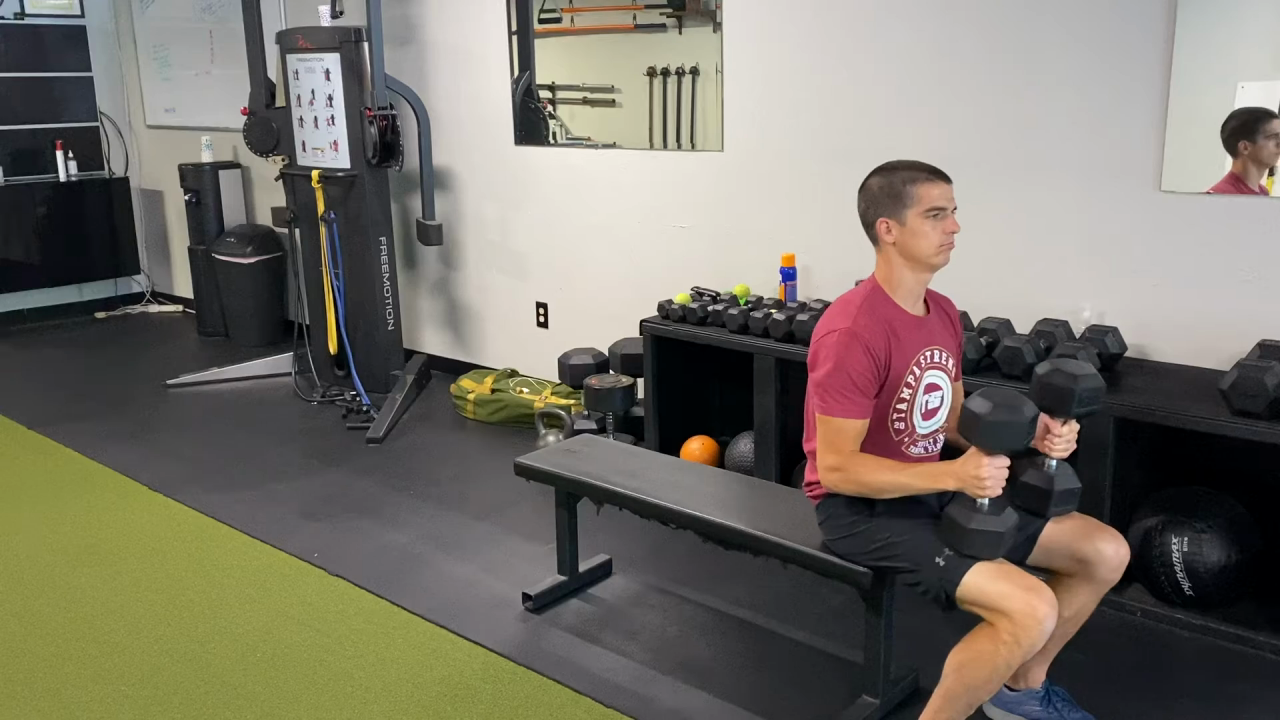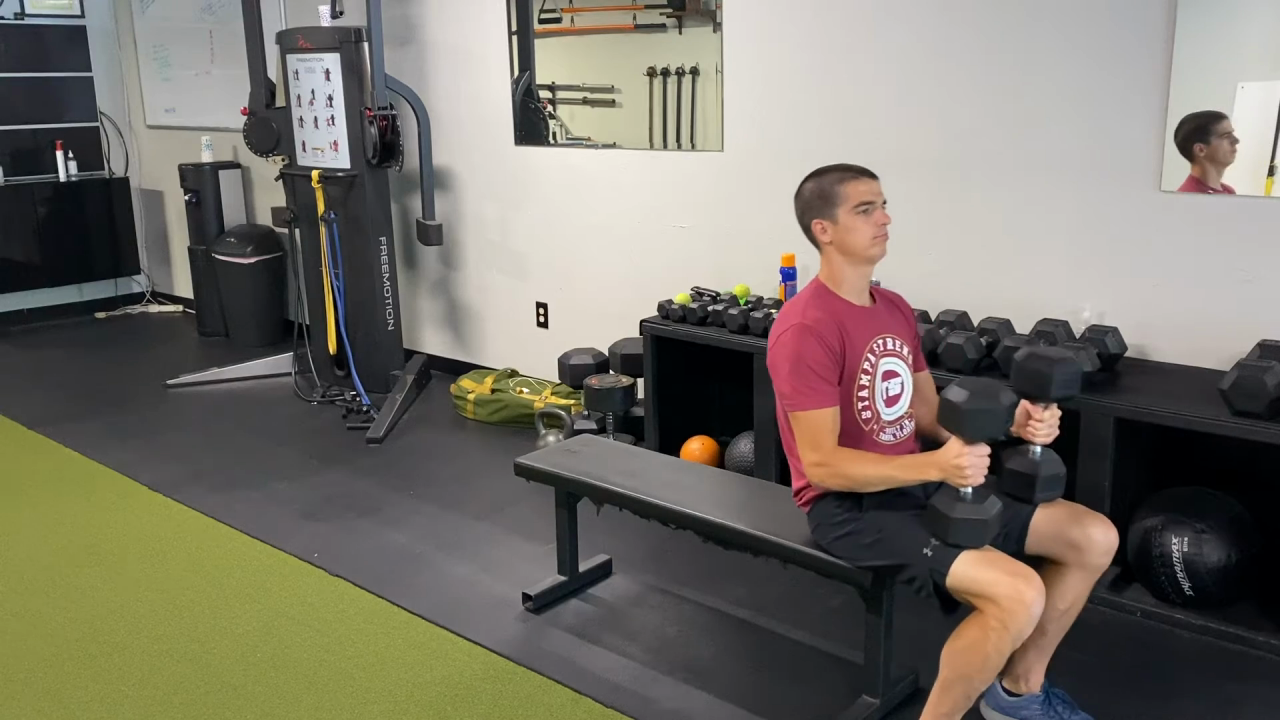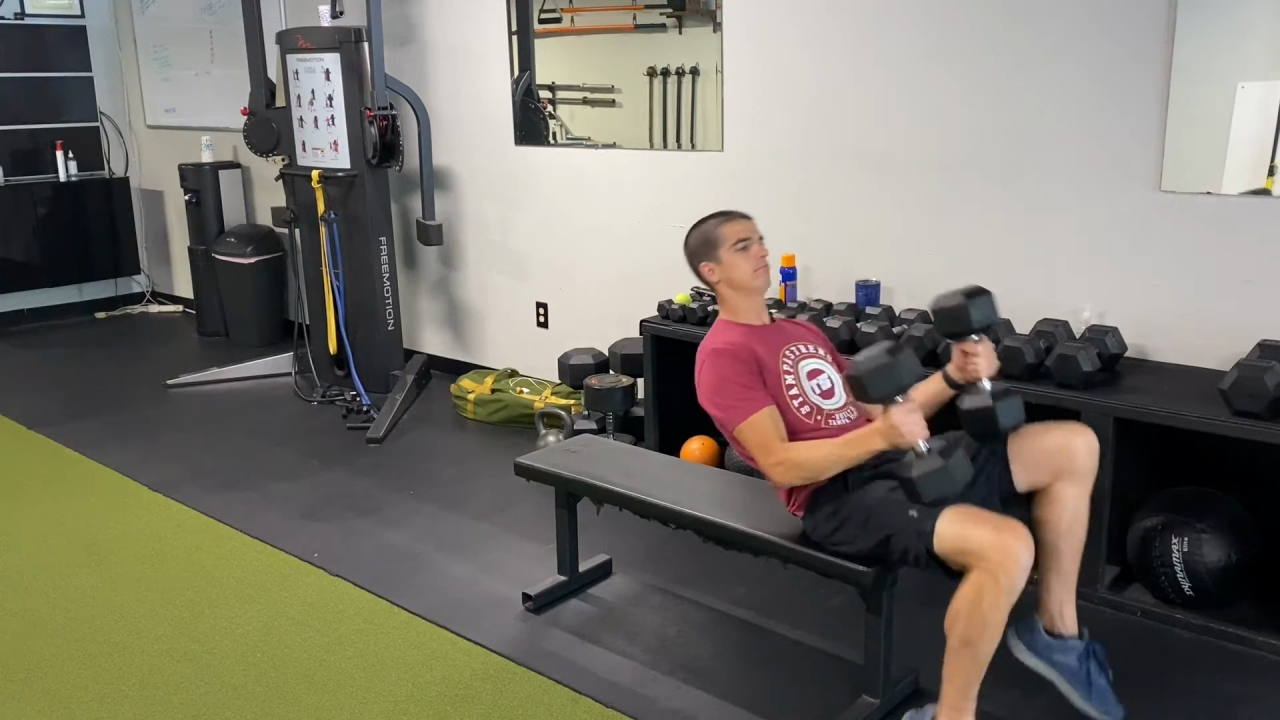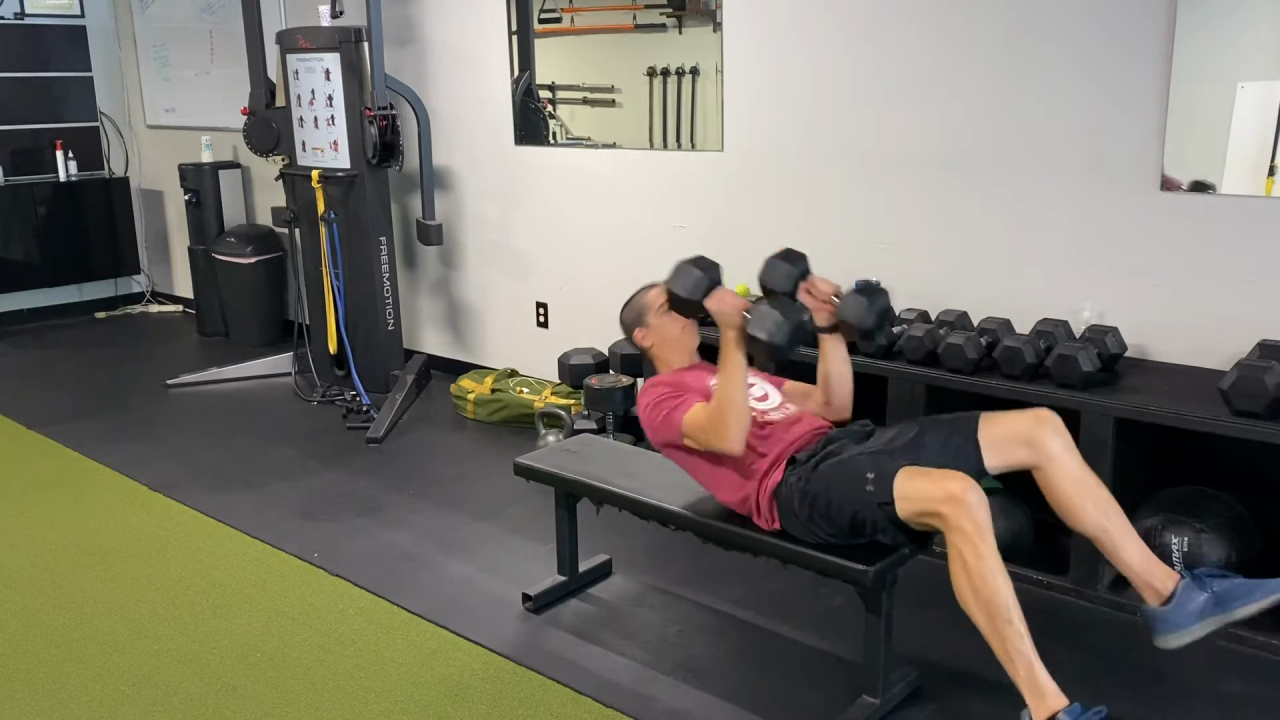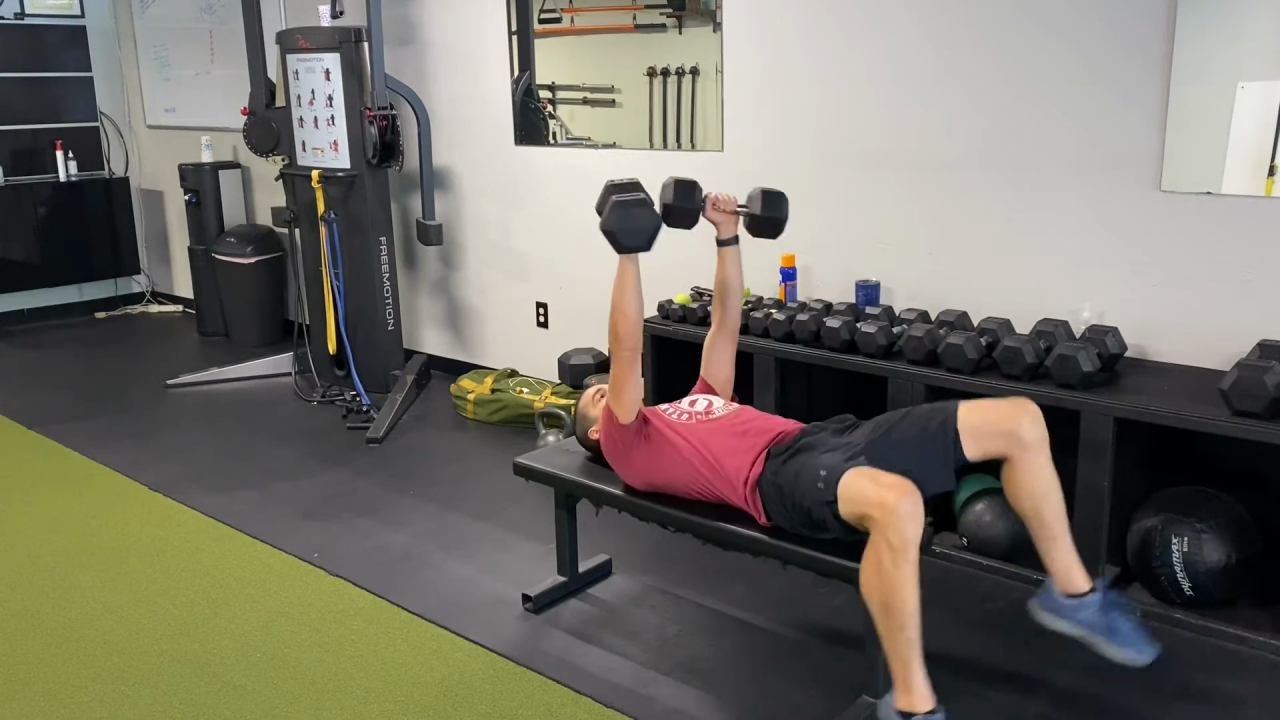
dt=0.5s
person 1, frame 1
left shoulder: (941, 313)
right shoulder: (852, 331)
left elbow: (955, 420)
right elbow: (837, 467)
left wrist: (1029, 434)
right wrist: (952, 475)
left hip: (932, 489)
right hip: (862, 506)
left knee: (1106, 553)
right knee: (1030, 611)
person 1, frame 2
left shoulder: (894, 308)
right shoulder: (806, 328)
left elbow: (930, 413)
right elbow: (821, 464)
left wrist: (1010, 423)
right wrist: (935, 465)
left hip: (913, 482)
right hip: (850, 505)
left knee: (1093, 538)
right knee: (1018, 595)
person 1, frame 3
left shoulder: (802, 332)
right shoulder: (722, 355)
left elbow: (884, 410)
right elbow: (782, 465)
left wrist: (954, 378)
right wrist: (882, 434)
left hip: (899, 467)
right hip: (839, 499)
left knee: (1074, 448)
right knee: (1007, 551)
left ankle: (1057, 632)
person 1, frame 4
left shoulder: (731, 365)
right shoulder: (660, 394)
left elbow: (837, 406)
right elbow: (730, 437)
left wrist: (827, 326)
right wrist: (731, 335)
left hip: (849, 448)
right hip: (797, 486)
left knee: (1039, 427)
right knee: (958, 499)
left ankle: (1168, 595)
person 1, frame 5
left shoulder: (693, 404)
right shoulder: (630, 450)
left elbow: (725, 321)
right elbow: (624, 356)
left wrist: (727, 237)
right wrist: (628, 252)
left hip: (834, 437)
right hip: (783, 475)
left knee: (1018, 416)
right knee: (898, 504)
left ankle: (1072, 593)
